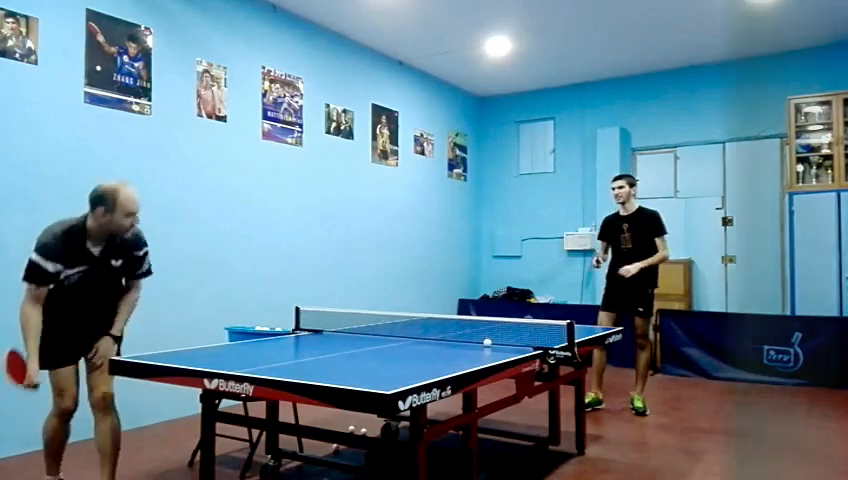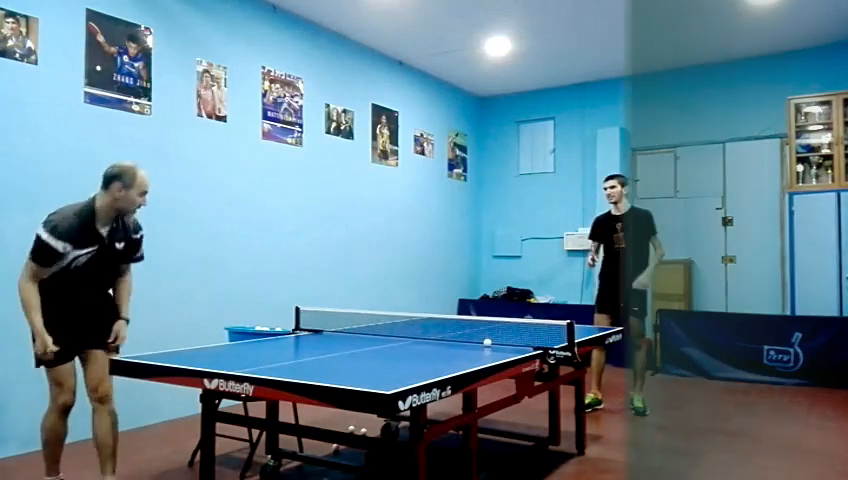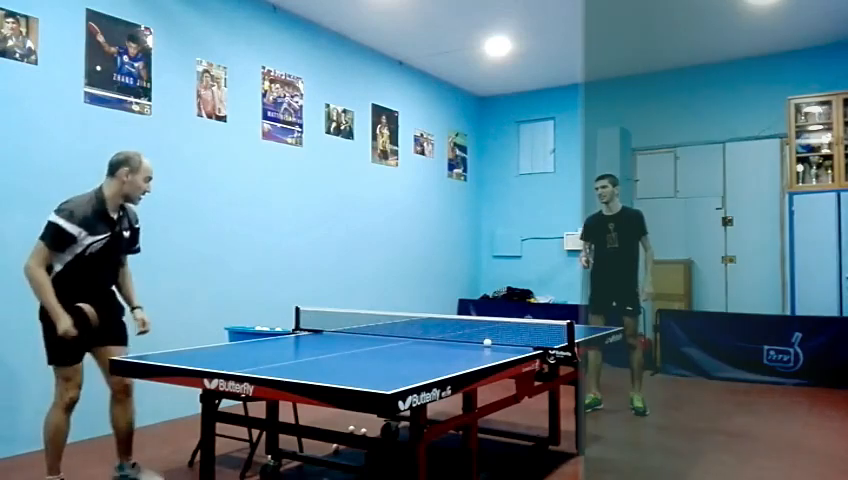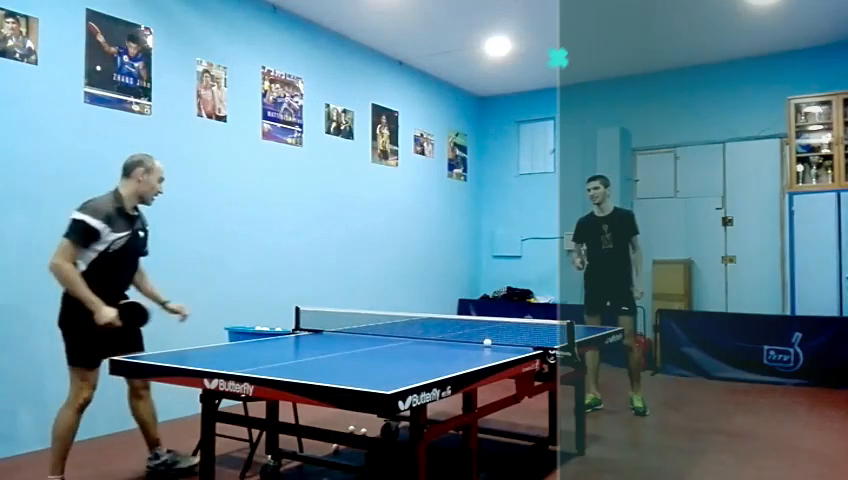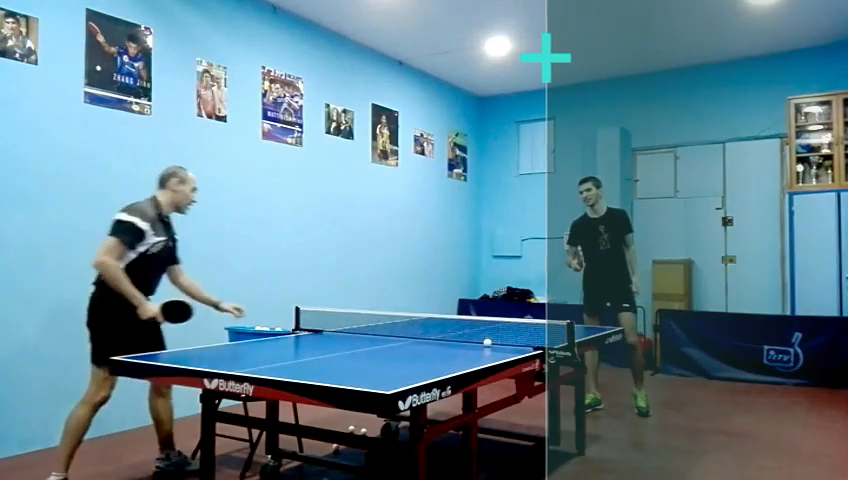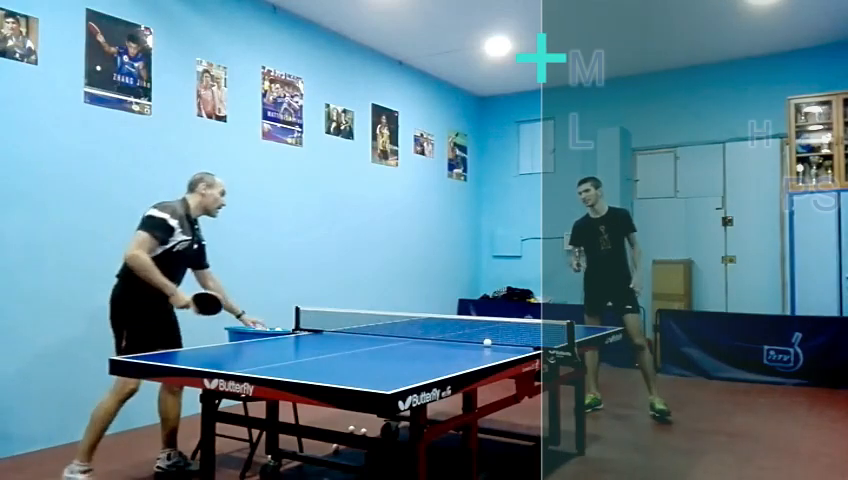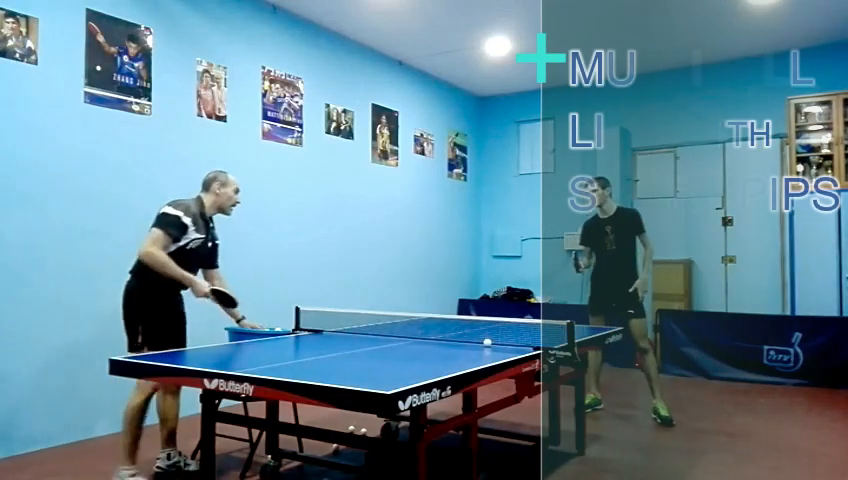
dt=0.2s
person 1, frame 1
left shoulder: (133, 240)
right shoulder: (54, 241)
left elbow: (133, 288)
right elbow: (33, 303)
left wrist: (113, 336)
right wrist: (32, 360)
left hip: (105, 321)
right hip: (60, 325)
left knee: (103, 401)
right knee: (65, 405)
person 1, frame 2
left shoulder: (130, 228)
right shoulder: (62, 224)
right elbow: (29, 280)
left wrist: (123, 318)
right wrist: (40, 332)
left hip: (98, 312)
right hip: (57, 315)
left knee: (103, 396)
right knee: (63, 400)
person 1, frame 3
left shoulder: (129, 219)
right shoulder: (74, 213)
right elbow: (34, 266)
left wrist: (135, 307)
right wrist: (58, 315)
left hip: (104, 306)
right hip: (67, 309)
left knee: (122, 386)
right knee: (68, 396)
person 1, frame 4
left shoulder: (138, 221)
right shoulder: (96, 211)
right elbow: (59, 263)
left wrist: (165, 303)
right wrist: (97, 308)
left hip: (120, 309)
right hip: (86, 313)
left knee: (140, 385)
right knee: (81, 396)
person 1, frame 5
left shoulder: (167, 229)
right shoulder: (137, 215)
left elbow: (180, 278)
right elbow: (103, 262)
left wrist: (218, 304)
right wrist: (141, 302)
left hip: (144, 314)
right hip: (113, 312)
left knee: (163, 383)
right knee: (99, 393)
person 1, frame 6
left shoulder: (194, 233)
right shoulder: (166, 213)
left elbow: (209, 282)
right elbow: (134, 255)
left wrist: (240, 314)
right wrist: (173, 291)
left hip: (160, 307)
right hip: (133, 304)
left knee: (175, 380)
right knee: (127, 385)
left ankle: (169, 455)
person 1, frame 7
left shoulder: (209, 231)
right shoulder: (180, 211)
left elbow: (215, 283)
right elbow: (148, 252)
left wrist: (240, 320)
right wrist: (191, 281)
left hip: (171, 302)
right hip: (145, 300)
left knee: (173, 380)
right knee: (150, 381)
left ankle: (168, 455)
person 2, frame 1
left shoulder: (650, 217)
right shoulder: (609, 221)
left elbow: (664, 253)
left wrist: (638, 265)
right wrist: (598, 258)
left hip: (641, 287)
right hip: (614, 286)
left knee: (642, 340)
left ankle: (638, 395)
right ankle: (595, 393)
person 2, frame 2
left shoulder: (643, 217)
right shoulder: (600, 221)
left elbow: (659, 251)
right elbow: (594, 250)
left wrist: (646, 274)
right wrist: (591, 258)
left hip: (634, 286)
right hip: (607, 286)
left knee: (637, 340)
left ankle: (637, 395)
right ankle: (595, 394)
person 2, frame 3
left shoulder: (634, 216)
right shoulder: (592, 221)
left elbow: (648, 250)
right elbow: (586, 250)
left wrist: (648, 281)
right wrist: (584, 258)
left hip: (628, 286)
right hip: (600, 286)
left knee: (632, 340)
left ankle: (636, 395)
right ankle: (593, 394)
person 2, frame 4
left shoulder: (626, 216)
right shoulder: (584, 223)
left elbow: (636, 250)
right elbow: (576, 252)
left wrist: (639, 280)
right wrist: (578, 261)
left hip: (622, 285)
right hip: (594, 286)
left knee: (629, 342)
left ankle: (636, 394)
right ankle: (593, 394)
person 2, frame 5
left shoulder: (619, 216)
right shoulder: (578, 225)
left elbow: (629, 247)
right elbow: (570, 255)
left wrist: (635, 277)
right wrist: (574, 263)
left hip: (620, 285)
right hip: (593, 287)
left knee: (632, 341)
left ankle: (640, 392)
right ankle: (593, 394)
person 2, frame 6
left shoulder: (621, 215)
right shoulder: (580, 225)
left elbow: (635, 246)
right elbow: (574, 255)
left wrist: (637, 275)
right wrist: (575, 263)
left hip: (622, 284)
right hip: (594, 287)
left knee: (639, 341)
left ankle: (654, 398)
right ankle: (593, 394)
person 2, frame 7
left shoulder: (630, 216)
right shoulder: (590, 225)
left elbow: (648, 247)
left wrist: (643, 277)
right wrist: (582, 263)
left hip: (628, 287)
right hip: (600, 288)
left knee: (643, 344)
left ankle: (658, 402)
right ankle: (594, 395)
